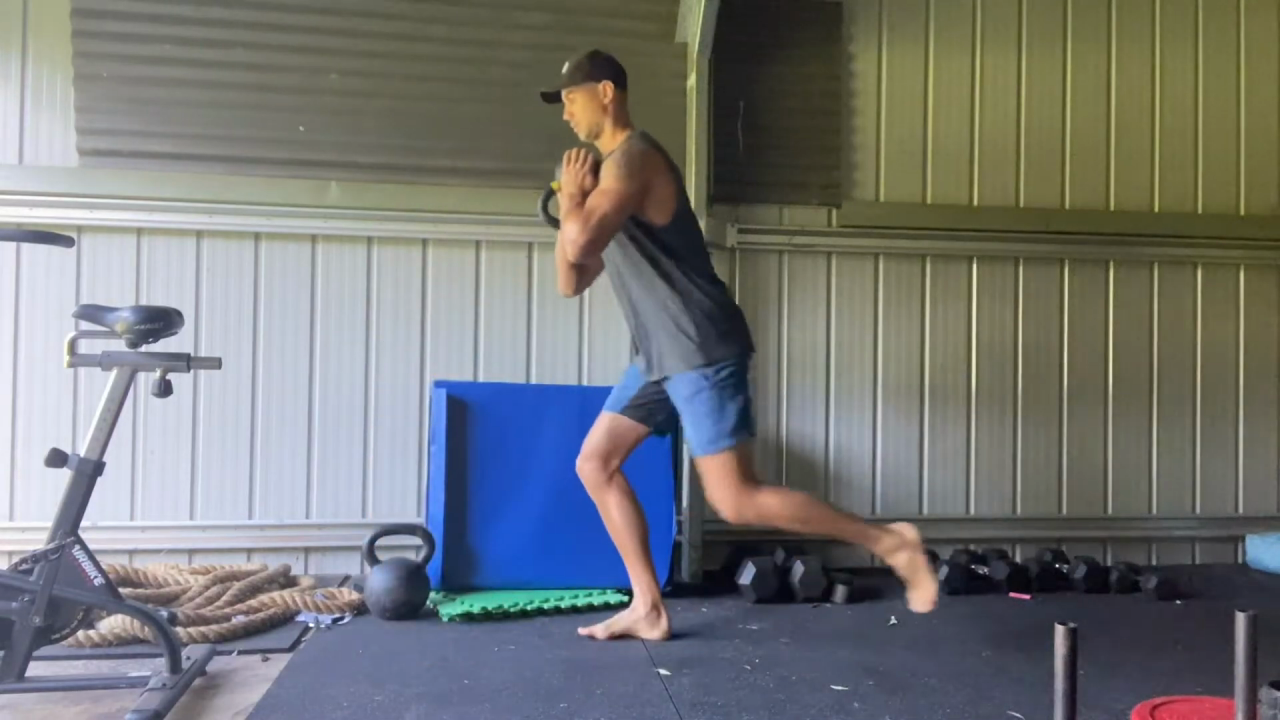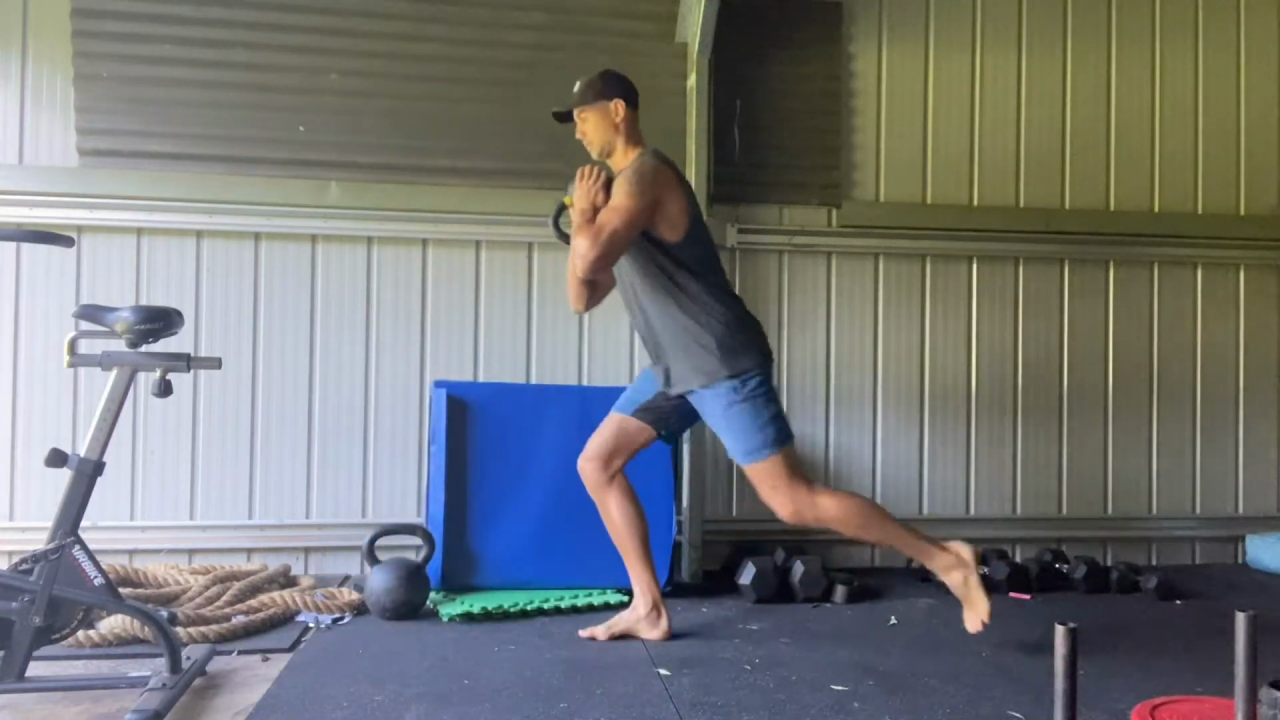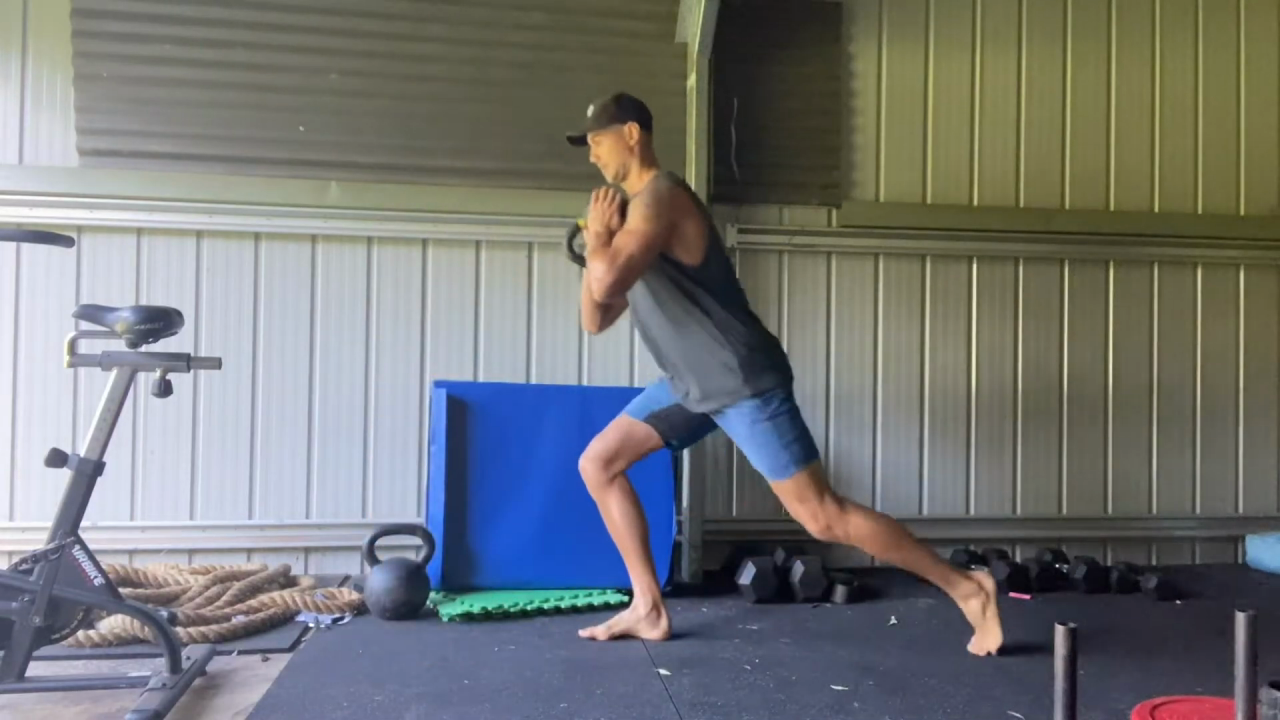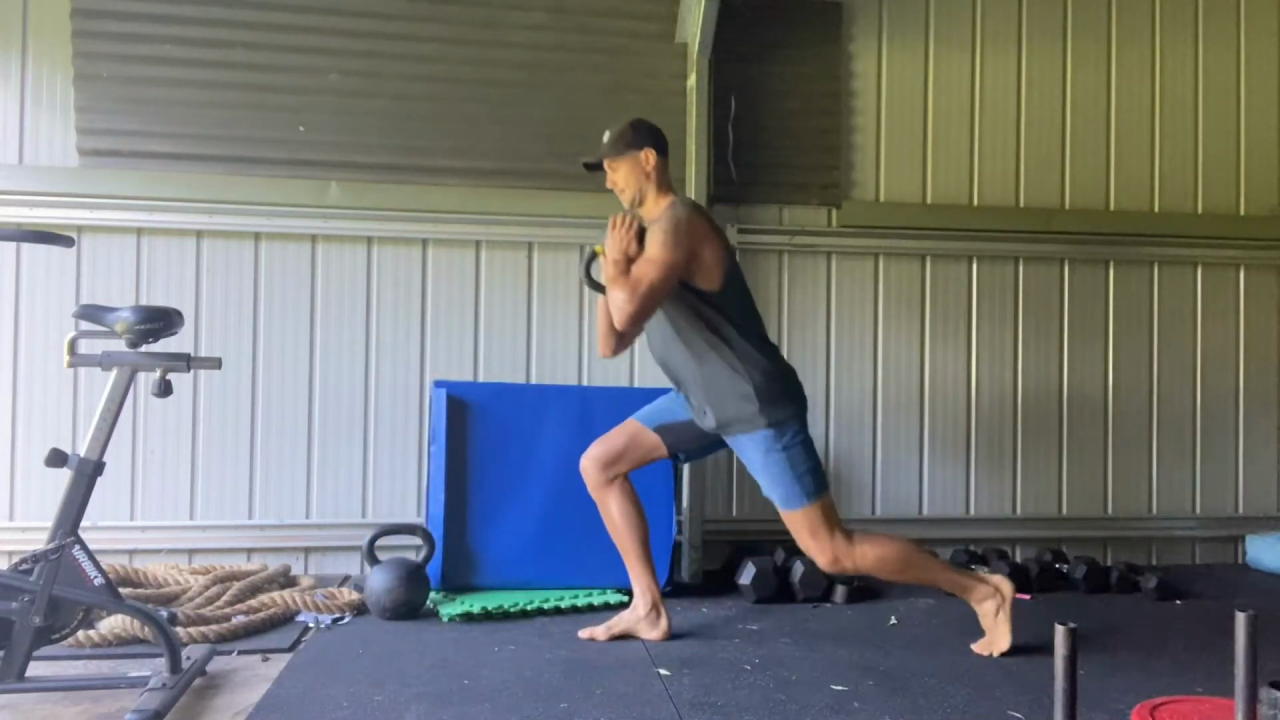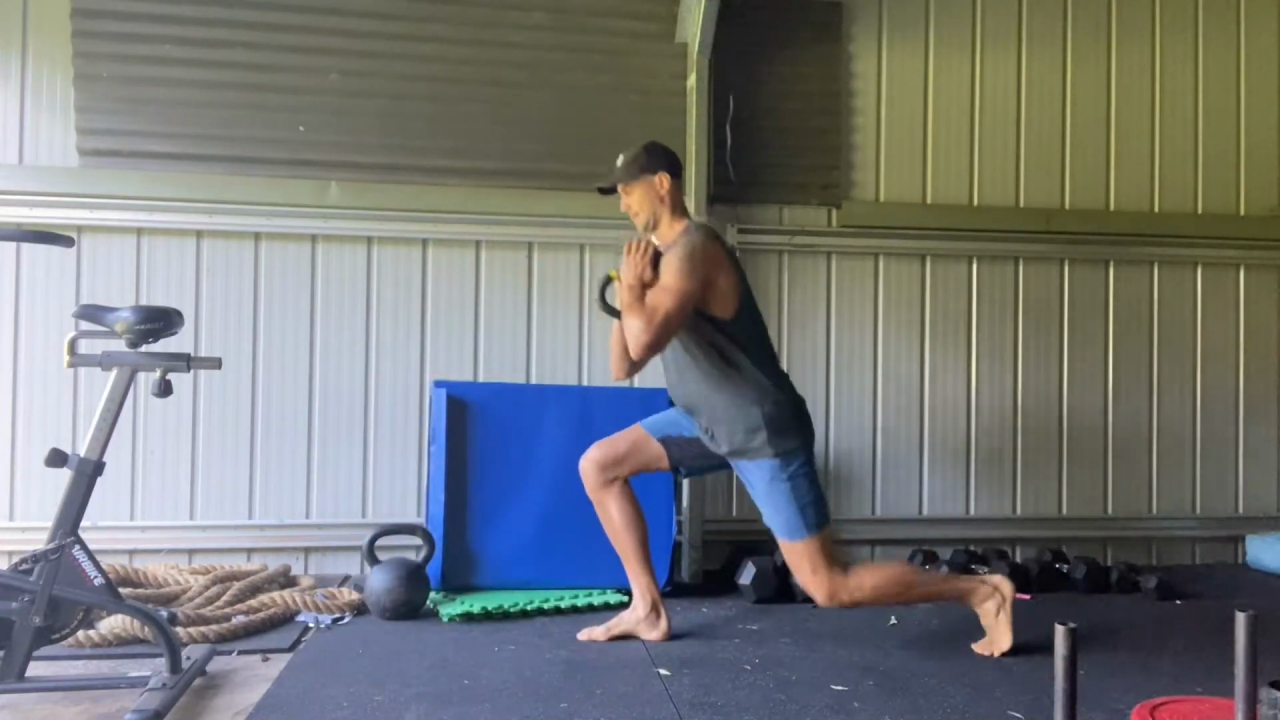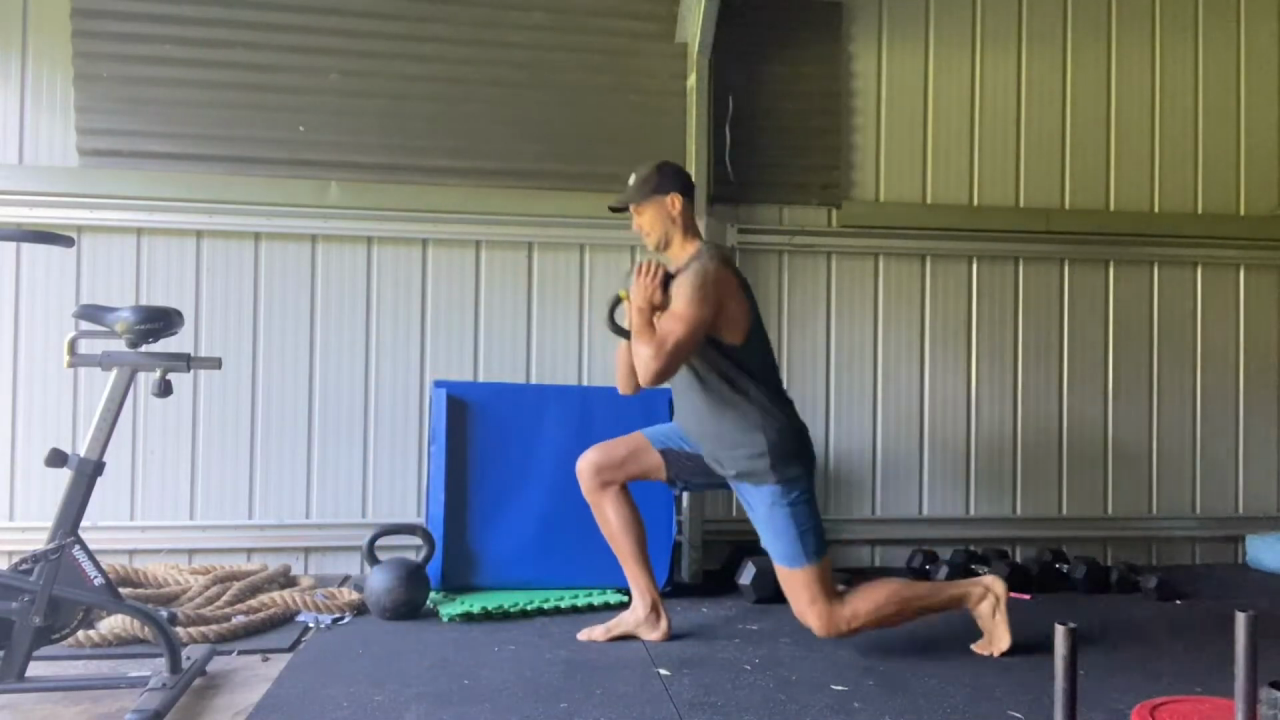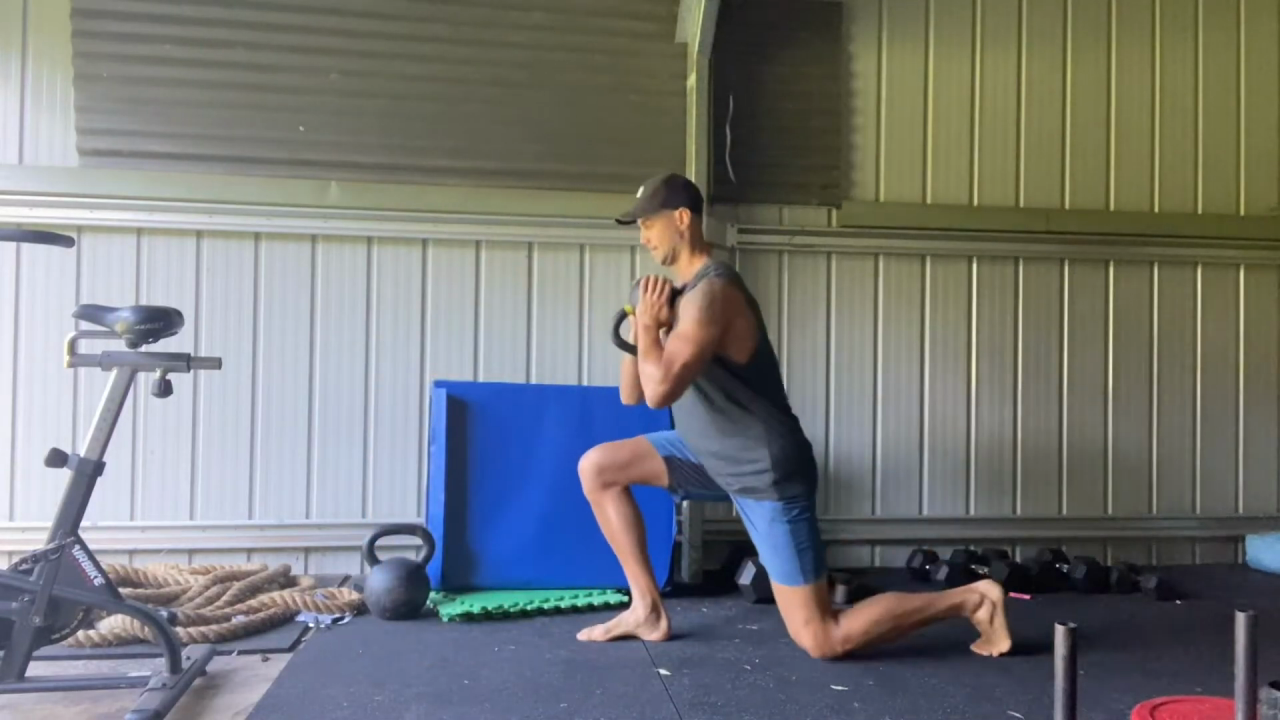
dt=0.1s
person 1, frame 1
left shoulder: (631, 158)
right shoulder: (607, 169)
left elbow: (575, 247)
right elbow: (573, 279)
left wrist: (573, 203)
right wrist: (570, 204)
left hip: (701, 345)
right hip: (662, 349)
left knee: (734, 501)
right knee: (594, 462)
left ankle: (893, 545)
right ankle: (648, 608)
person 1, frame 2
left shoulder: (644, 176)
right shoulder: (621, 187)
left elbow: (589, 260)
right elbow: (583, 296)
left wrist: (583, 218)
right wrist: (583, 220)
left hip: (723, 360)
right hip: (680, 363)
left knee: (792, 501)
right knee: (595, 463)
left ankle: (941, 558)
right ankle: (647, 608)
person 1, frame 3
left shoulder: (658, 196)
right shoulder: (637, 211)
left elbow: (607, 285)
right elbow: (595, 318)
left wrist: (599, 238)
right wrist: (598, 245)
left hip: (741, 377)
right hip: (693, 378)
left knee: (823, 517)
right knee: (599, 464)
left ankle: (970, 588)
right ankle: (648, 610)
person 1, frame 4
left shoulder: (677, 223)
right shoulder: (652, 236)
left elbow: (628, 311)
right elbow: (610, 341)
left wrist: (616, 265)
right wrist: (615, 273)
left hip: (757, 405)
right hip: (707, 401)
left knee: (831, 550)
right knee: (598, 465)
left ankle: (983, 591)
right ankle: (648, 609)
person 1, frame 5
left shoulder: (692, 250)
right shoulder: (666, 261)
left elbow: (643, 344)
right elbow: (621, 365)
left wrist: (631, 290)
right wrist: (627, 297)
left hip: (763, 430)
right hip: (715, 422)
left knee: (828, 584)
right knee: (598, 467)
left ankle: (984, 592)
right ankle: (647, 609)
person 1, frame 6
left shoulder: (703, 274)
right shoulder: (677, 281)
left elbow: (653, 369)
right elbow: (628, 383)
left wrist: (640, 310)
right wrist: (635, 318)
left hip: (765, 458)
right hip: (718, 443)
left knee: (825, 617)
right knee: (594, 469)
left ankle: (978, 593)
right ankle: (646, 610)
person 1, frame 7
left shoulder: (711, 292)
right shoulder: (688, 293)
left elbow: (660, 391)
right elbow: (633, 396)
left wrist: (648, 327)
right wrist: (640, 333)
left hip: (766, 473)
right hip: (723, 457)
left knee: (822, 640)
right knee: (596, 469)
left ankle: (974, 599)
right ankle: (647, 610)
